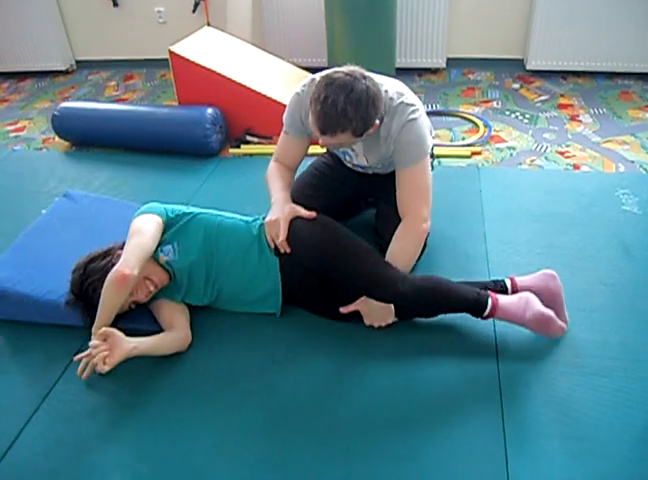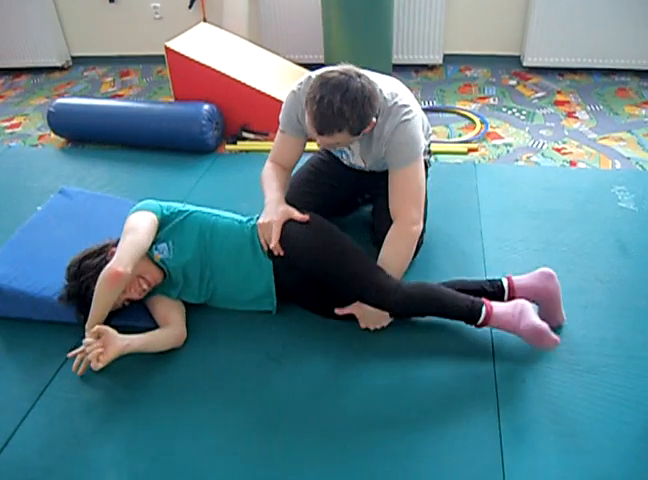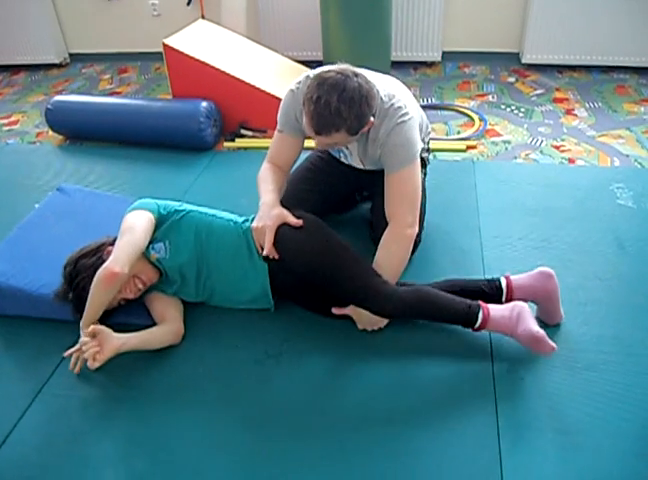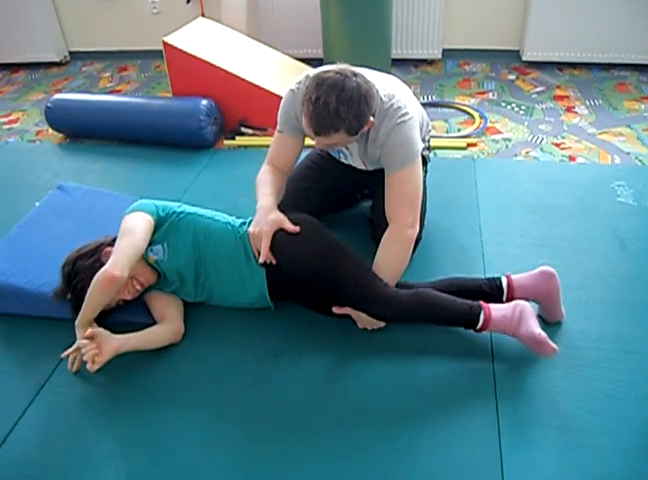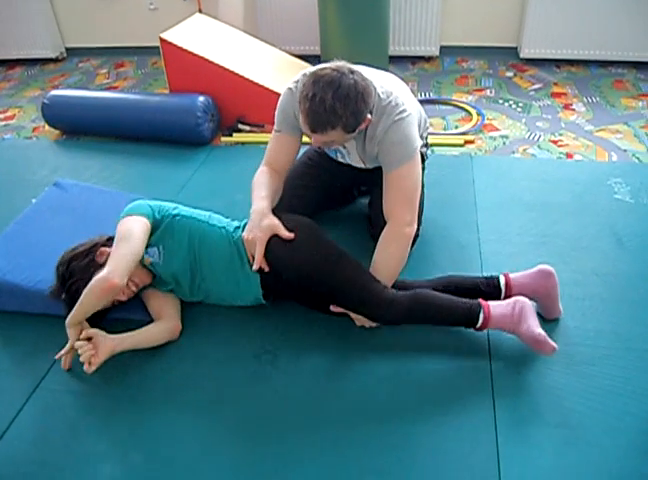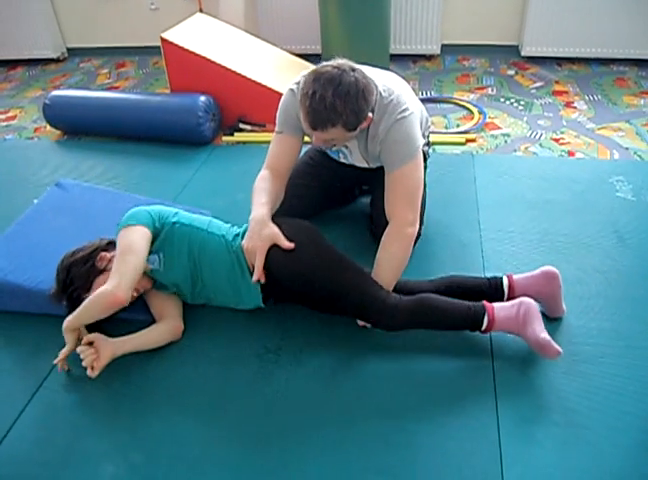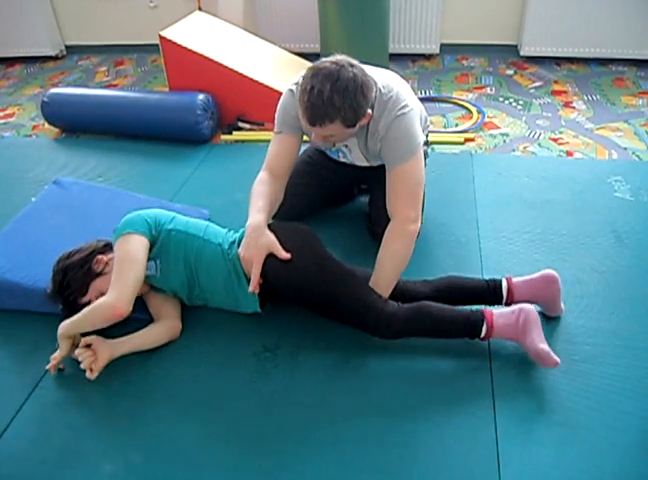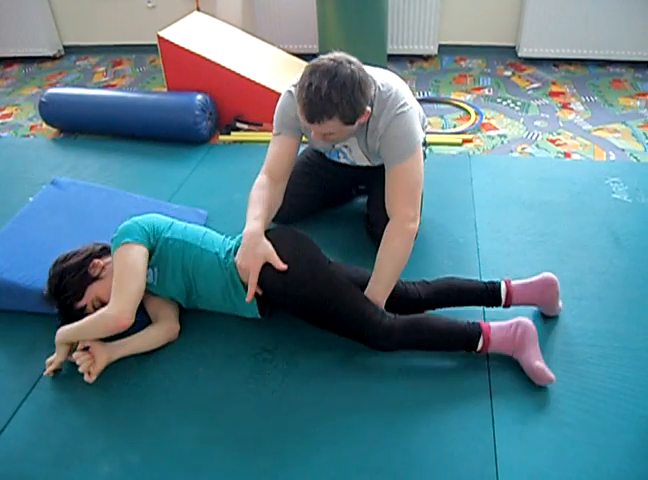
dt=0.1s
person 1, frame 1
left shoulder: (151, 217)
right shoulder: (164, 295)
left elbow: (123, 272)
right elbow: (180, 336)
left wrist: (99, 329)
right wrist: (125, 346)
left hip: (291, 245)
right hip: (291, 292)
left knee: (397, 290)
right knee: (411, 309)
left ankle: (509, 302)
right ankle: (525, 287)
person 1, frame 2
left shoulder: (145, 213)
right shoulder: (161, 289)
left elbow: (118, 270)
right elbow: (175, 332)
left wrist: (91, 324)
right wrist: (118, 343)
left hip: (287, 244)
right hip: (285, 290)
left knee: (390, 294)
right knee: (401, 304)
left ankle: (504, 312)
right ankle: (520, 286)
person 1, frame 3
left shoulder: (142, 213)
right shoulder: (156, 287)
left elbow: (113, 269)
right elbow: (172, 329)
left wrist: (86, 323)
right wrist: (114, 342)
left hip: (283, 245)
right hip: (282, 289)
left knee: (385, 299)
right knee: (394, 304)
left ankle: (500, 315)
right ankle: (518, 286)
person 1, frame 4
left shoulder: (140, 213)
right shoulder: (156, 284)
left elbow: (114, 272)
right elbow: (172, 328)
left wrist: (83, 321)
right wrist: (113, 342)
left hip: (282, 247)
right hip: (281, 288)
left knee: (387, 304)
right knee: (401, 296)
left ankle: (503, 316)
right ankle: (521, 286)
person 1, frame 5
left shoulder: (136, 215)
right shoulder: (152, 283)
left elbow: (109, 277)
right elbow: (169, 326)
left wrist: (75, 321)
right wrist: (109, 342)
left hip: (278, 249)
right hip: (276, 287)
left knee: (385, 306)
right knee: (400, 293)
left ankle: (503, 312)
right ankle: (519, 284)
person 1, frame 6
left shoulder: (136, 221)
right shoulder: (153, 282)
left elbow: (118, 292)
right elbow: (171, 325)
left wrist: (74, 323)
right wrist: (111, 346)
left hip: (279, 253)
right hip: (275, 288)
left knee: (389, 311)
right knee: (408, 292)
left ankle: (510, 315)
right ankle: (522, 285)
person 1, frame 7
left shoulder: (133, 227)
right shoulder: (150, 284)
left elbow: (118, 304)
right elbow: (170, 324)
left wrist: (69, 328)
right wrist: (109, 348)
left hip: (276, 258)
right hip: (270, 287)
left knee: (385, 319)
right knee: (407, 292)
left ankle: (509, 321)
right ankle: (521, 287)
person 1, frame 8
left shoulder: (130, 234)
right shoulder: (147, 282)
left elbow: (121, 316)
right elbow: (167, 326)
left wrist: (67, 334)
right wrist: (107, 352)
left hip: (273, 262)
right hip: (271, 289)
left knee: (381, 330)
right knee: (407, 298)
left ankle: (505, 336)
right ankle: (519, 290)
person 2, frame 1
left shoulder: (406, 119)
right shoulder: (305, 97)
left elbow: (417, 220)
right elbow: (281, 163)
right wrist: (280, 203)
left hip: (397, 170)
right hip: (344, 163)
left knee: (402, 253)
right knee: (285, 226)
left ankle: (378, 203)
right ankle: (363, 200)
person 2, frame 2
left shoulder: (401, 119)
right shoulder: (301, 95)
left elbow: (409, 222)
right elbow: (277, 164)
right wrist: (274, 202)
left hip: (401, 162)
right hip: (340, 160)
left knee: (404, 248)
right knee: (286, 221)
left ankle: (375, 198)
right ankle: (361, 196)
person 2, frame 3
left shoulder: (398, 121)
right shoulder: (299, 94)
left elbow: (404, 225)
right elbow: (274, 164)
right wrist: (268, 205)
left hip: (399, 160)
right hip: (339, 159)
left knee: (401, 247)
right knee: (282, 220)
left ankle: (373, 197)
right ankle: (359, 194)
person 2, frame 4
left shoulder: (398, 121)
right shoulder: (299, 95)
left elbow: (405, 227)
right elbow: (274, 167)
right wrist: (266, 207)
left hip: (396, 159)
right hip: (339, 159)
left knee: (393, 232)
right knee: (284, 209)
left ankle: (373, 194)
right ankle: (359, 191)
person 2, frame 5
left shoulder: (395, 118)
right shoulder: (296, 94)
left elbow: (403, 225)
right elbow: (272, 167)
right wrist: (260, 211)
left hip: (398, 154)
right hip: (336, 157)
left knee: (398, 238)
right knee: (281, 209)
left ankle: (371, 191)
right ankle: (357, 188)
person 2, frame 6
left shoulder: (397, 118)
right shoulder: (297, 97)
left elbow: (405, 224)
right elbow: (273, 171)
right wrist: (260, 218)
left hip: (396, 155)
right hip: (336, 157)
left knee: (393, 231)
right knee: (284, 206)
left ankle: (373, 190)
right ankle: (356, 188)
person 2, frame 7
left shoulder: (397, 115)
right shoulder: (296, 97)
left elbow: (407, 221)
right elbow: (272, 173)
right wrist: (256, 225)
left hip: (398, 154)
right hip: (334, 156)
left knee: (390, 230)
right knee: (282, 207)
left ankle: (372, 190)
right ankle: (355, 187)
person 2, frame 8
left shoulder: (397, 113)
right shoulder: (295, 99)
left elbow: (405, 220)
right elbow: (272, 177)
left wrist: (373, 300)
right wrist: (254, 230)
left hip: (391, 159)
right hip: (333, 156)
left knee: (386, 234)
right knee: (280, 209)
left ankle: (370, 190)
right ankle: (353, 187)
